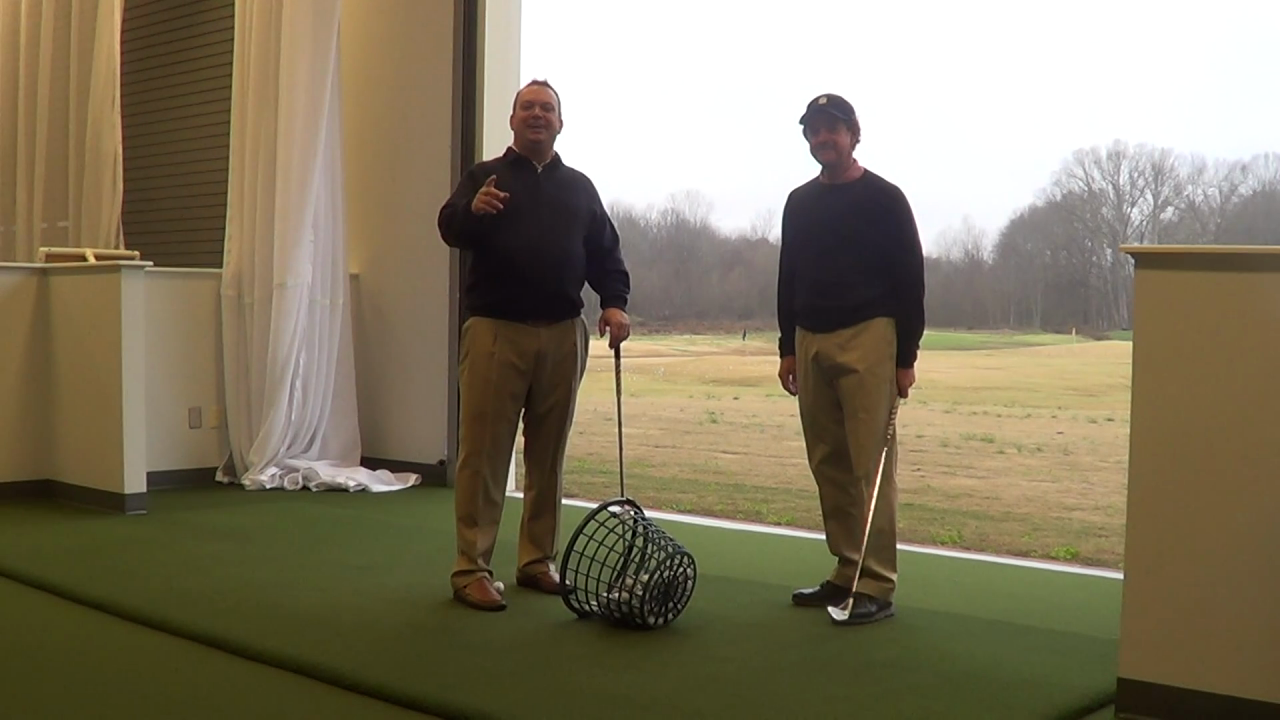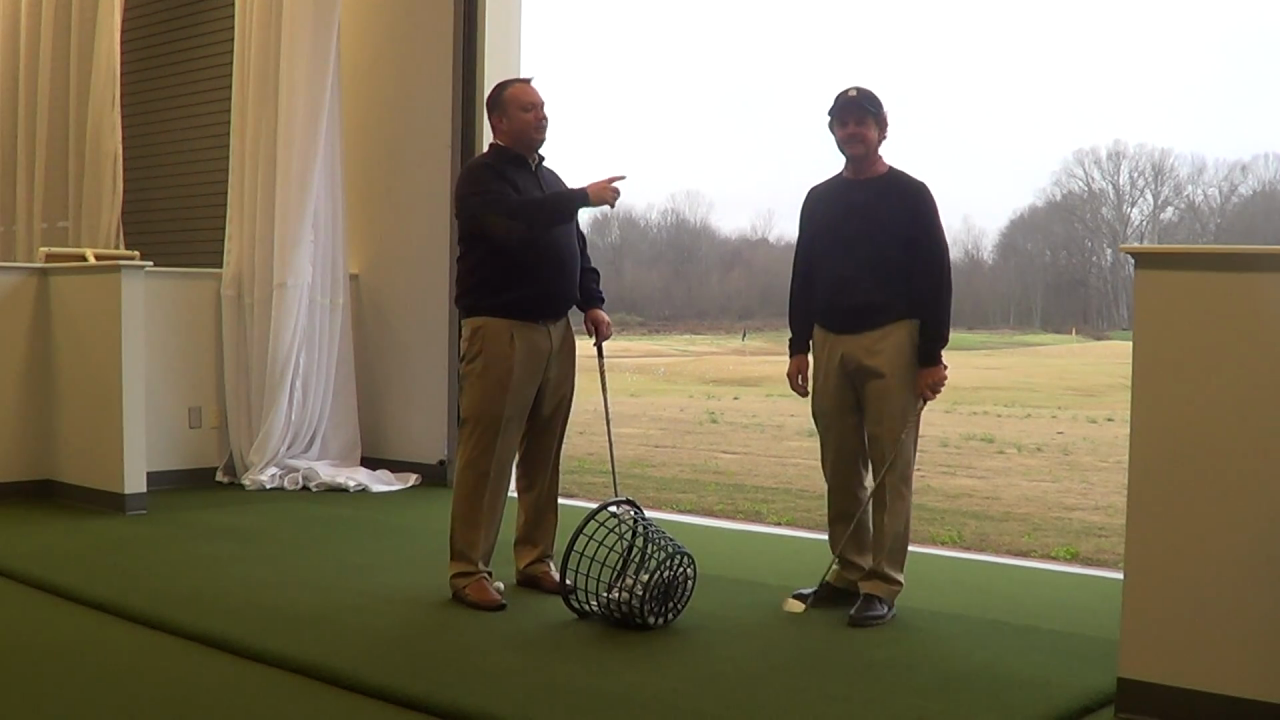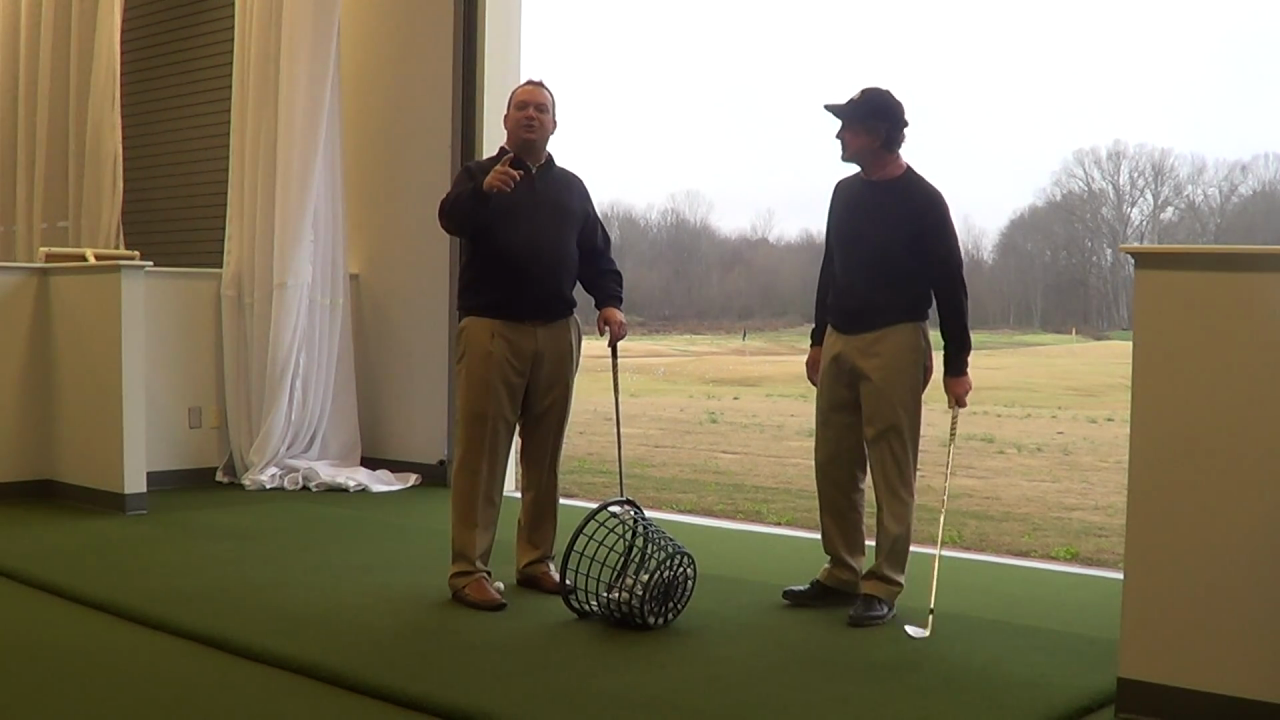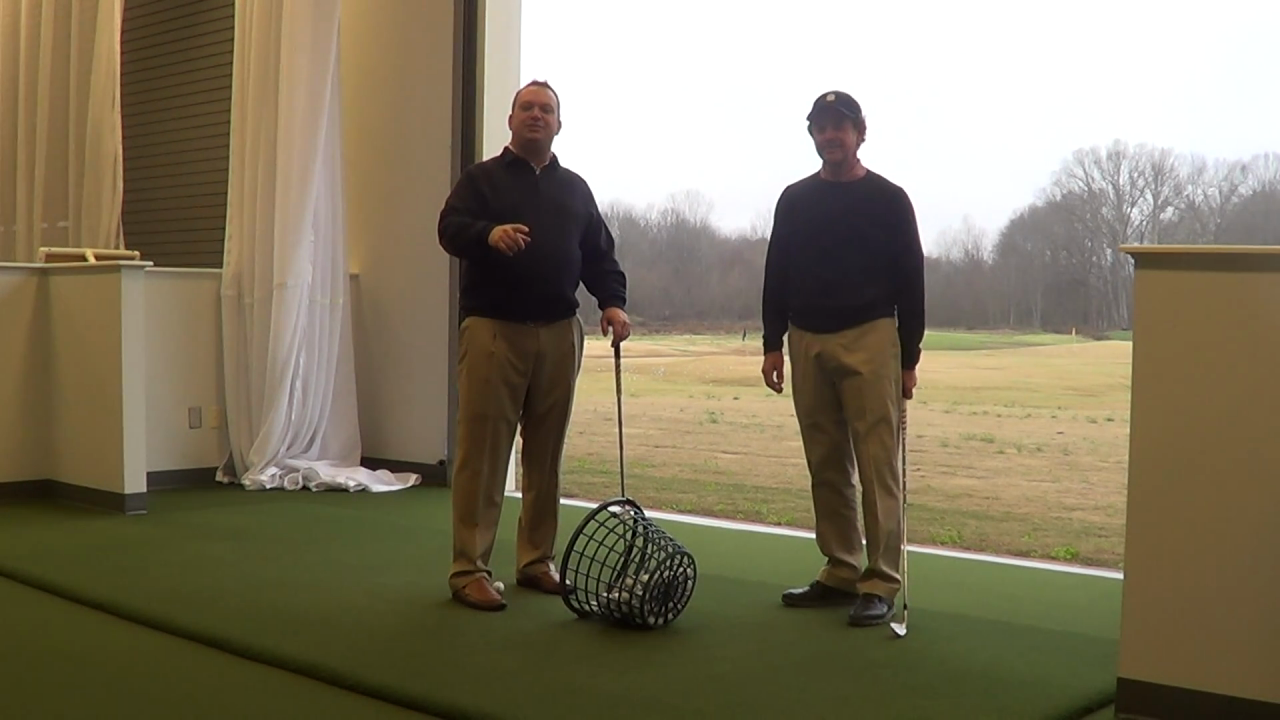
dt=1s
person 1, frame 1
left shoulder: (884, 199)
right shoulder: (799, 202)
left elbow: (909, 281)
left wrist: (907, 356)
right wrist: (788, 346)
left hip: (866, 339)
right hip: (812, 342)
left knee: (871, 463)
right knee: (829, 465)
left ankle: (876, 584)
right ankle: (847, 570)
person 1, frame 2
left shoulder: (910, 195)
right shoulder: (819, 199)
left elbow: (935, 279)
right elbow: (804, 277)
left wrist: (932, 355)
right wrist: (799, 346)
left hip: (892, 342)
right hip: (831, 344)
left knee: (890, 467)
right knee: (840, 467)
left ankle: (882, 584)
right ankle: (849, 571)
person 1, frame 3
left shoulder: (922, 201)
right shoulder: (845, 192)
left elbow: (949, 284)
left wrist: (956, 365)
right wrist: (819, 336)
left hip: (894, 344)
right hip: (840, 343)
left knee: (891, 468)
right knee: (833, 464)
left ankle: (882, 584)
right ankle: (842, 572)
person 1, frame 4
left shoulder: (888, 199)
right shoulder: (795, 199)
left elbow: (910, 282)
right elbow: (777, 276)
left wrist: (909, 358)
right wrist: (773, 343)
left hip: (869, 341)
right hip: (809, 343)
left knee: (877, 463)
right knee: (826, 465)
left ankle: (880, 581)
right ankle: (841, 571)
person 2, frame 1
left shoulder: (579, 186)
right shoulder: (483, 176)
left elbow: (606, 250)
right elbow: (450, 227)
left wrist: (614, 302)
right wrist: (474, 210)
left hip: (563, 334)
right hip: (495, 332)
left knee: (548, 455)
right knee: (483, 452)
left ankle: (538, 560)
right ankle: (471, 568)
person 2, frame 2
left shoulder: (551, 180)
right shoulder: (481, 175)
left elbow: (576, 249)
right elbow: (514, 223)
left wrist: (592, 302)
right wrist: (584, 197)
left hip: (556, 330)
right hip: (498, 330)
left knee: (543, 452)
right knee: (486, 452)
left ankle: (535, 559)
right ankle: (468, 569)
person 2, frame 3
left shoulder: (571, 186)
right shoulder: (477, 175)
left elbow: (596, 252)
right elbow: (451, 218)
left wrist: (609, 301)
right wrist: (485, 189)
left hip: (557, 332)
right hip: (491, 330)
left knee: (545, 452)
right knee: (481, 452)
left ankle: (536, 559)
right ankle: (468, 569)
person 2, frame 4
left shoulder: (575, 188)
right shoulder: (481, 178)
left elbow: (600, 253)
right elbow: (450, 230)
left wrist: (613, 301)
right wrist: (488, 233)
left hip: (559, 333)
right hip: (492, 330)
left knee: (546, 454)
right knee: (482, 452)
left ankle: (537, 559)
right ankle: (469, 569)
